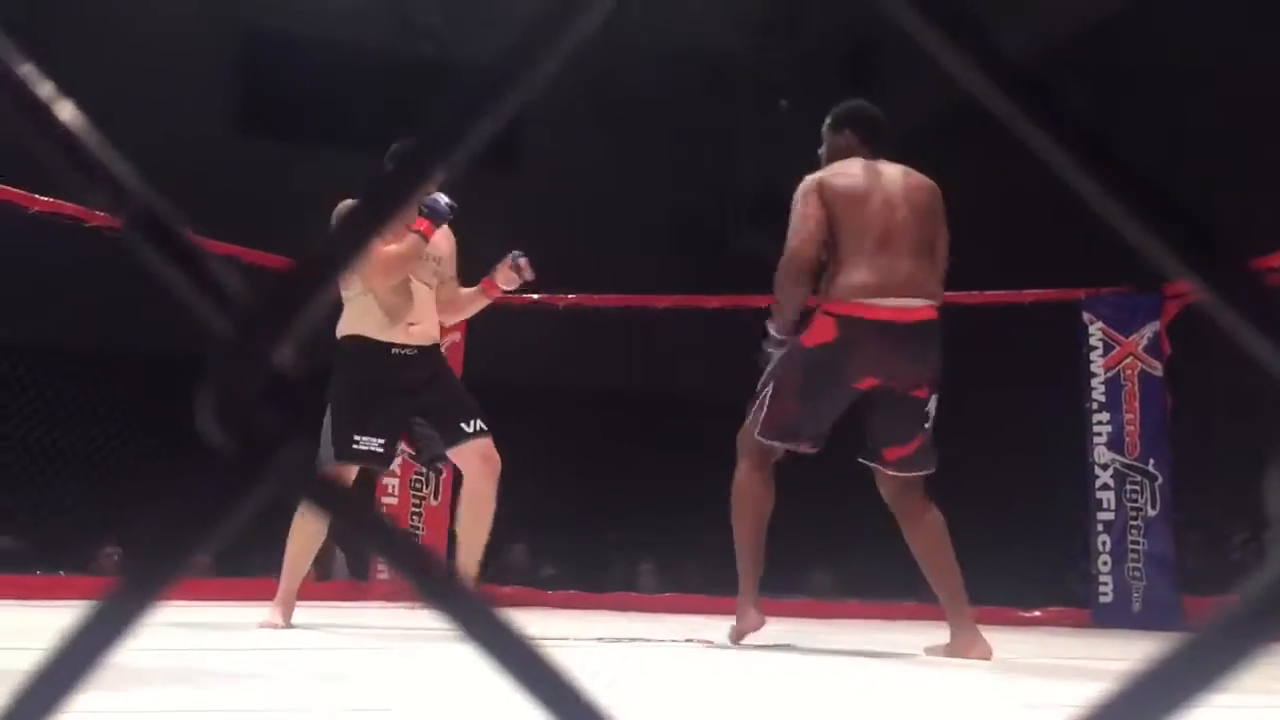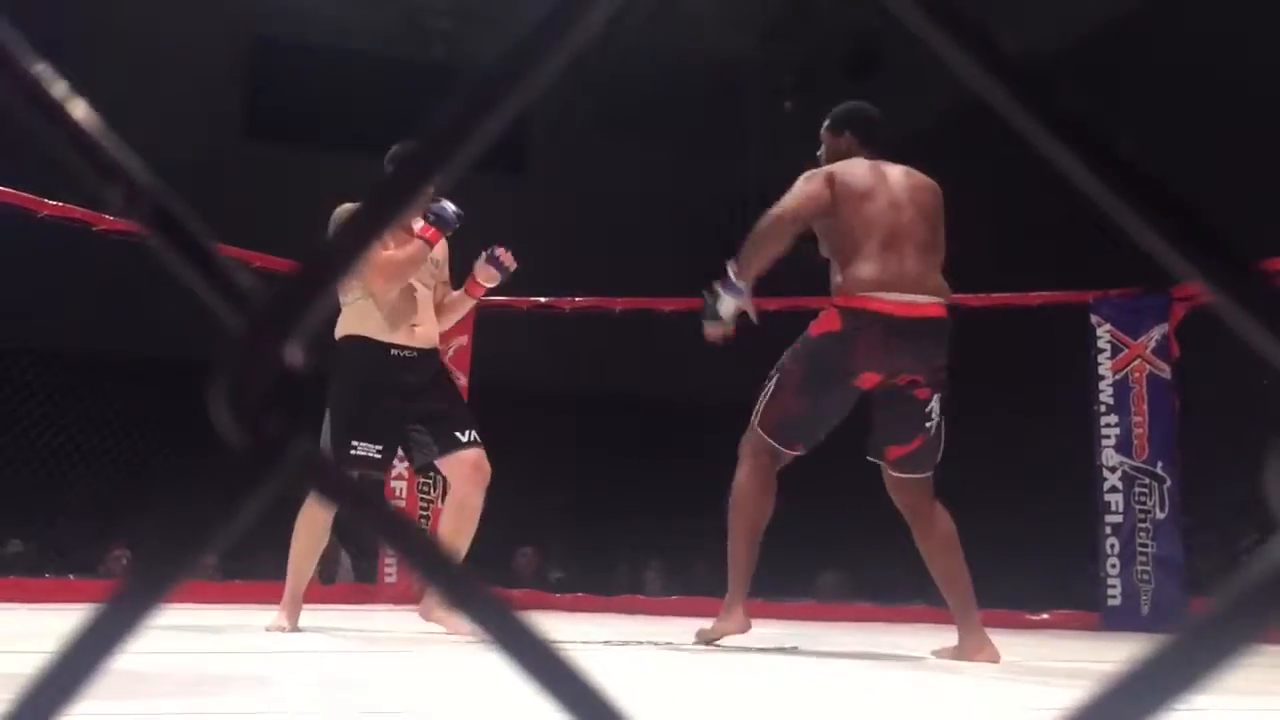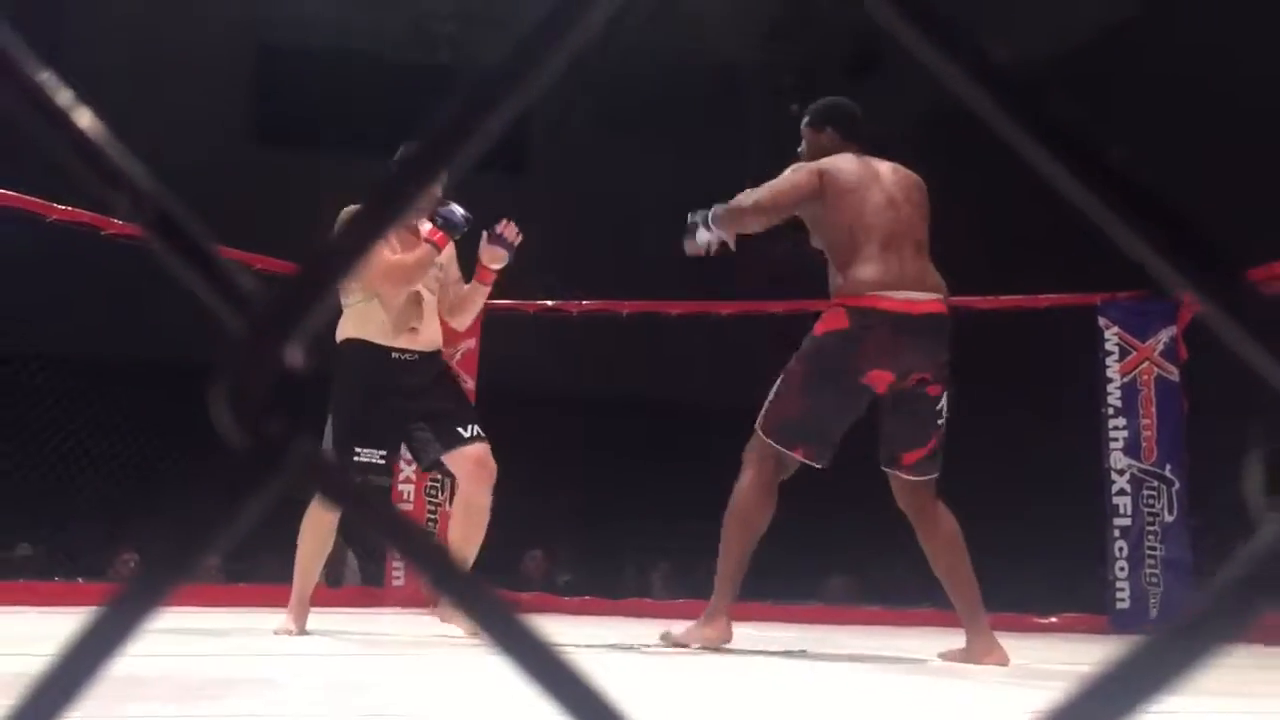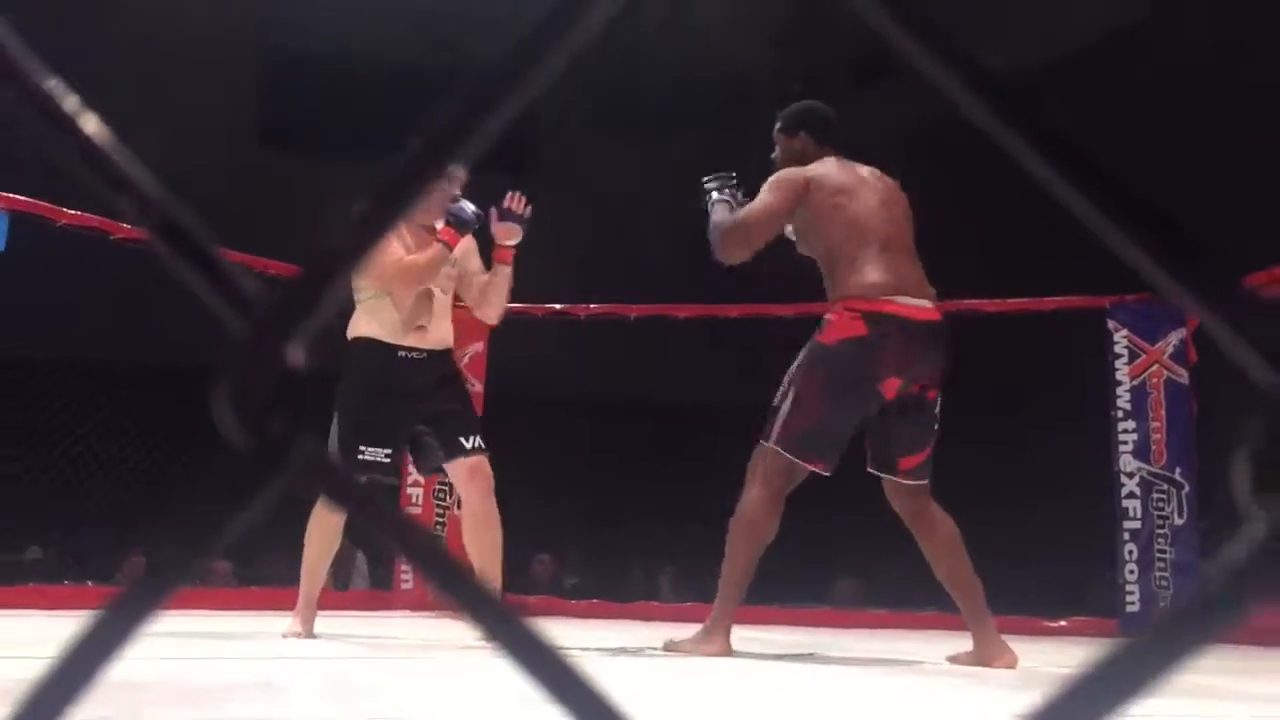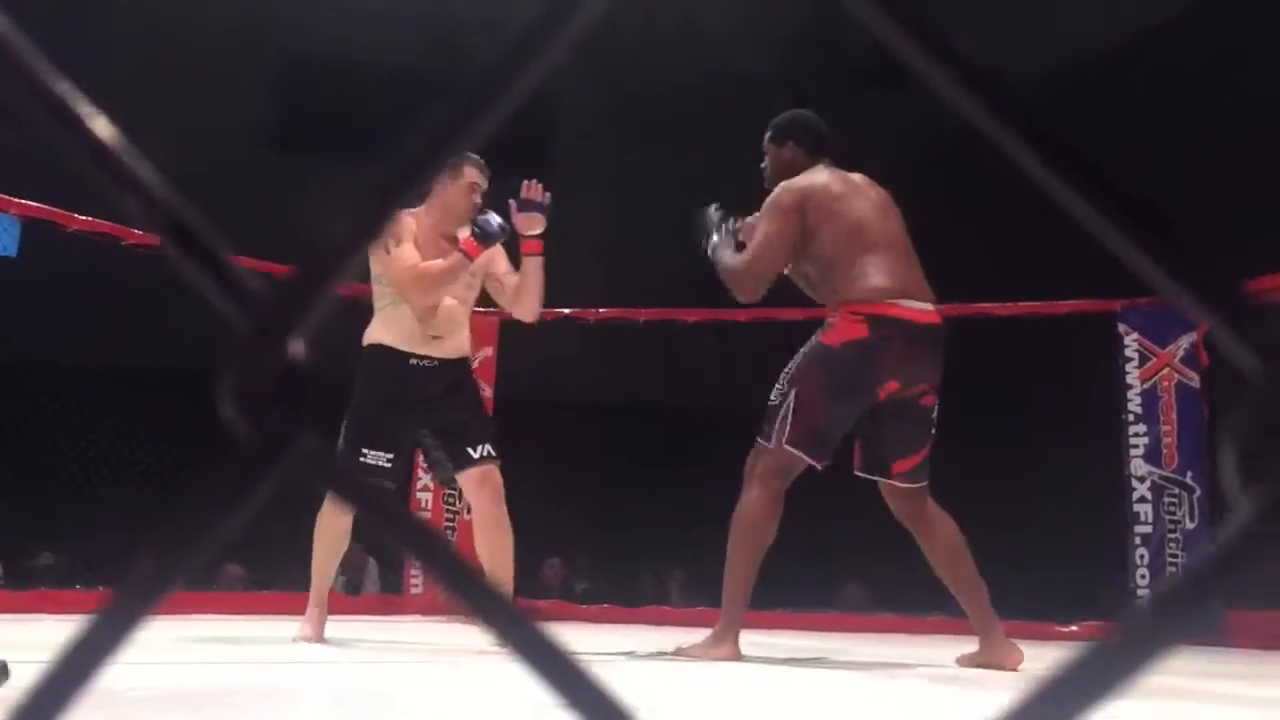
dt=0.1s
person 1, frame 1
left shoulder: (821, 183)
right shoulder: (925, 189)
left elbow: (797, 261)
left wrist: (780, 331)
left hip: (847, 328)
right hip: (916, 333)
left knee: (755, 448)
right knee: (905, 489)
left ankle: (748, 603)
right ankle: (965, 631)
person 1, frame 2
left shoulder: (829, 179)
right shoulder: (927, 189)
left elbow: (777, 226)
left wrist: (734, 284)
left hip: (858, 323)
right hip: (925, 327)
left knee: (759, 453)
right knee: (912, 488)
left ankle: (734, 608)
right ankle: (975, 634)
person 1, frame 3
left shoulder: (816, 173)
right shoulder: (911, 183)
left elbow: (750, 212)
left wrist: (708, 223)
left hip: (861, 323)
right hip: (927, 326)
left knee: (763, 462)
right knee: (917, 491)
left ankle: (715, 617)
right ankle: (981, 637)
person 1, frame 4
left shoulder: (798, 180)
right shoulder: (885, 187)
left elbow: (732, 246)
left wrist: (721, 203)
left hip: (864, 329)
right hip: (923, 334)
left knee: (769, 471)
right knee: (911, 496)
left ankle: (717, 629)
right ankle: (987, 637)
person 1, frame 5
left shoulder: (794, 193)
right shoulder: (871, 192)
left elbow: (747, 284)
left wrist: (720, 243)
right wrist: (786, 252)
left hip: (865, 333)
right hip: (922, 335)
left knee: (766, 472)
right knee: (909, 498)
left ankle: (725, 635)
right ankle: (995, 640)
person 2, frame 1
left shoulder: (441, 238)
right shoulder: (355, 214)
left elbow: (450, 310)
right elbow: (381, 274)
left wrist: (497, 284)
right wrist: (426, 226)
left hip: (425, 362)
right hip: (365, 360)
left knee: (484, 463)
right knee: (335, 480)
left ankle: (462, 586)
right ankle: (284, 600)
person 2, frame 2
left shoulder: (432, 234)
right shoulder: (353, 218)
right elbow: (385, 277)
left wrist: (481, 284)
right wrist: (431, 234)
left hip: (424, 365)
right hip: (366, 360)
left knee: (473, 473)
left ankle: (436, 596)
right ankle: (290, 604)
person 2, frame 3
left shoulder: (437, 237)
left elbow: (457, 317)
right elbow: (392, 282)
left wrist: (489, 267)
right wrist: (440, 238)
left hip: (428, 367)
right hip: (369, 364)
left knee: (480, 470)
right ankle: (298, 608)
person 2, frame 4
left shoulder: (457, 236)
left elbow: (490, 312)
right elbow: (402, 280)
left wrist: (505, 247)
right wrist: (453, 237)
left hip: (437, 369)
right hip: (377, 363)
left knee: (477, 481)
right ankle: (305, 609)
person 2, frame 5
left shoulder: (482, 243)
right shoulder: (394, 226)
left elbow: (527, 310)
right elbow: (417, 287)
left wrist: (532, 239)
right wrist: (472, 248)
left hip: (451, 376)
right hip: (392, 369)
left knee: (487, 488)
right ankle: (316, 609)
